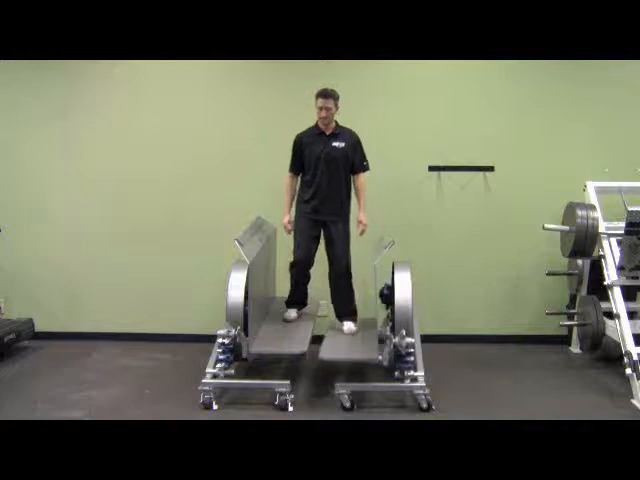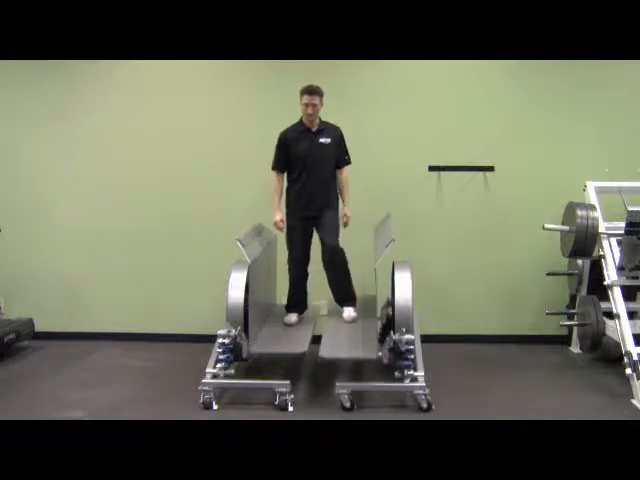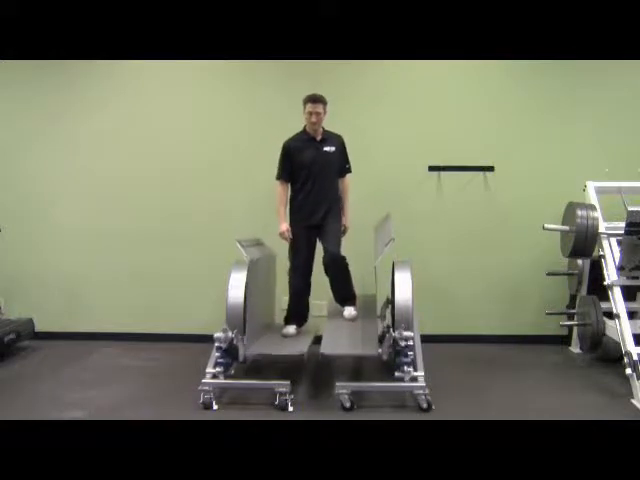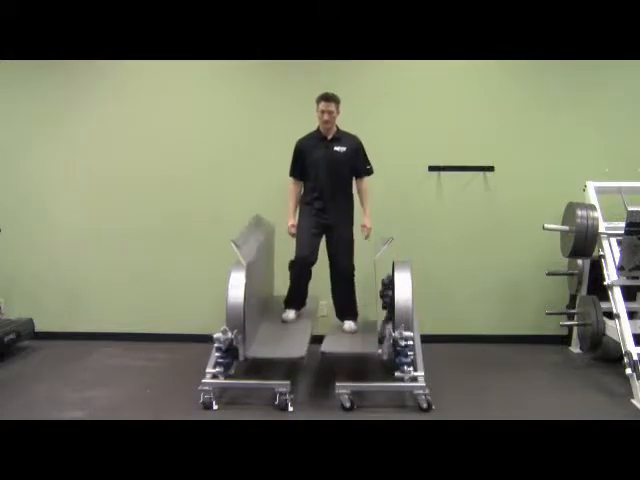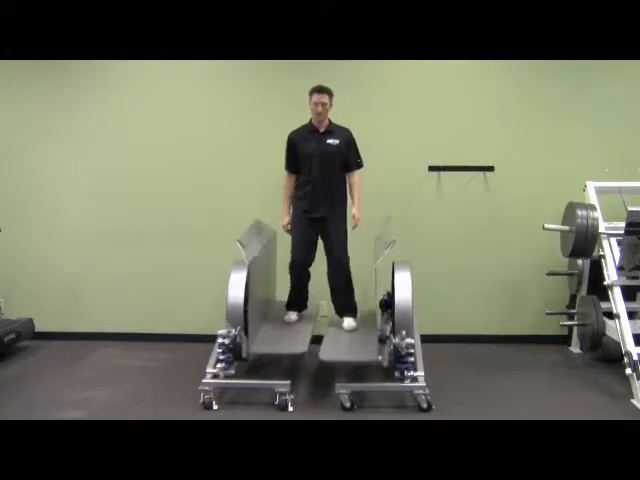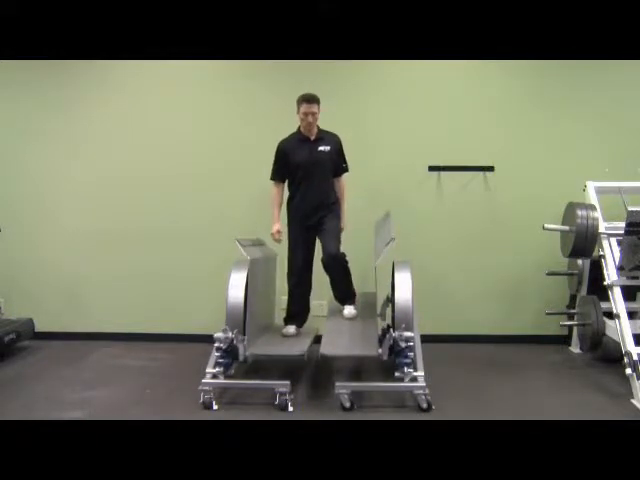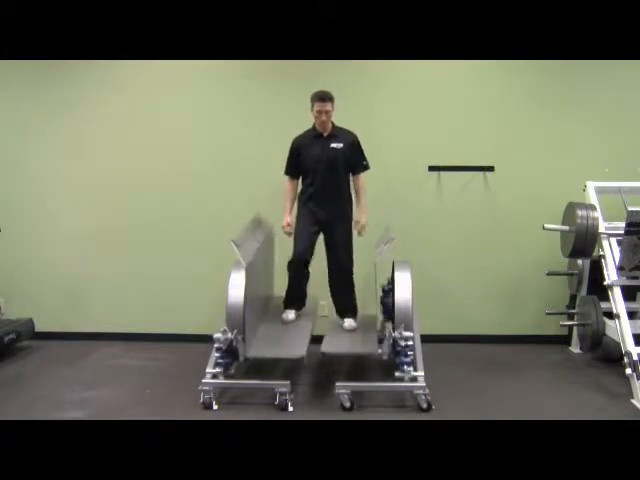
dt=0.4s
person 1, frame 1
left shoulder: (350, 139)
right shoulder: (303, 139)
left elbow: (358, 176)
right elbow: (293, 176)
left wrist: (362, 211)
right wrist: (287, 211)
left hip: (338, 213)
right hip: (307, 212)
left knee: (340, 265)
right knee: (301, 260)
left ankle: (347, 316)
right ankle: (295, 304)
person 1, frame 2
left shoulder: (334, 133)
right shoulder: (288, 136)
left elbow: (341, 171)
right elbow: (278, 174)
left wrist: (345, 205)
right wrist: (277, 210)
left hip: (327, 207)
right hip: (298, 209)
left knee: (332, 249)
right knee: (298, 259)
left ankle: (347, 303)
right ankle: (295, 308)
person 1, frame 3
left shoulder: (337, 142)
right shoulder: (291, 145)
left elbow: (342, 179)
right elbow: (283, 184)
left wrist: (345, 213)
right wrist: (282, 220)
left hip: (330, 215)
right hip: (301, 218)
left knee: (333, 257)
right knee: (299, 268)
left ankle: (348, 302)
right ankle: (295, 319)
person 1, frame 4
left shoulder: (352, 143)
right shoulder: (304, 144)
left elbow: (362, 180)
right elbow: (296, 182)
left wrist: (366, 215)
right wrist: (291, 216)
left hip: (341, 215)
right hip: (311, 212)
left knee: (343, 266)
right knee: (303, 258)
left ankle: (347, 316)
right ankle: (293, 304)
person 1, frame 5
left shoulder: (344, 136)
right shoulder: (296, 137)
left elbow: (352, 174)
right elbow: (290, 176)
left wrist: (355, 206)
right wrist: (286, 211)
left hip: (334, 210)
right hip: (304, 210)
left knee: (338, 260)
right knee: (300, 260)
left ankle: (347, 312)
right ankle: (295, 306)
person 1, frame 6
left shoulder: (333, 141)
right shoulder: (286, 146)
left elbow: (338, 179)
right elbow: (278, 185)
left wrist: (342, 213)
right wrist: (276, 220)
left hip: (328, 213)
right hip: (299, 217)
left knee: (333, 255)
right knee: (298, 269)
left ankle: (348, 300)
right ankle: (294, 319)
person 1, frame 7
left shoulder: (348, 139)
right shoulder: (300, 142)
left elbow: (357, 176)
right elbow: (292, 180)
left wrist: (361, 211)
right wrist: (287, 214)
left hip: (339, 213)
right hip: (309, 210)
left knee: (341, 264)
right knee: (299, 257)
left ankle: (347, 313)
right ankle: (293, 305)
